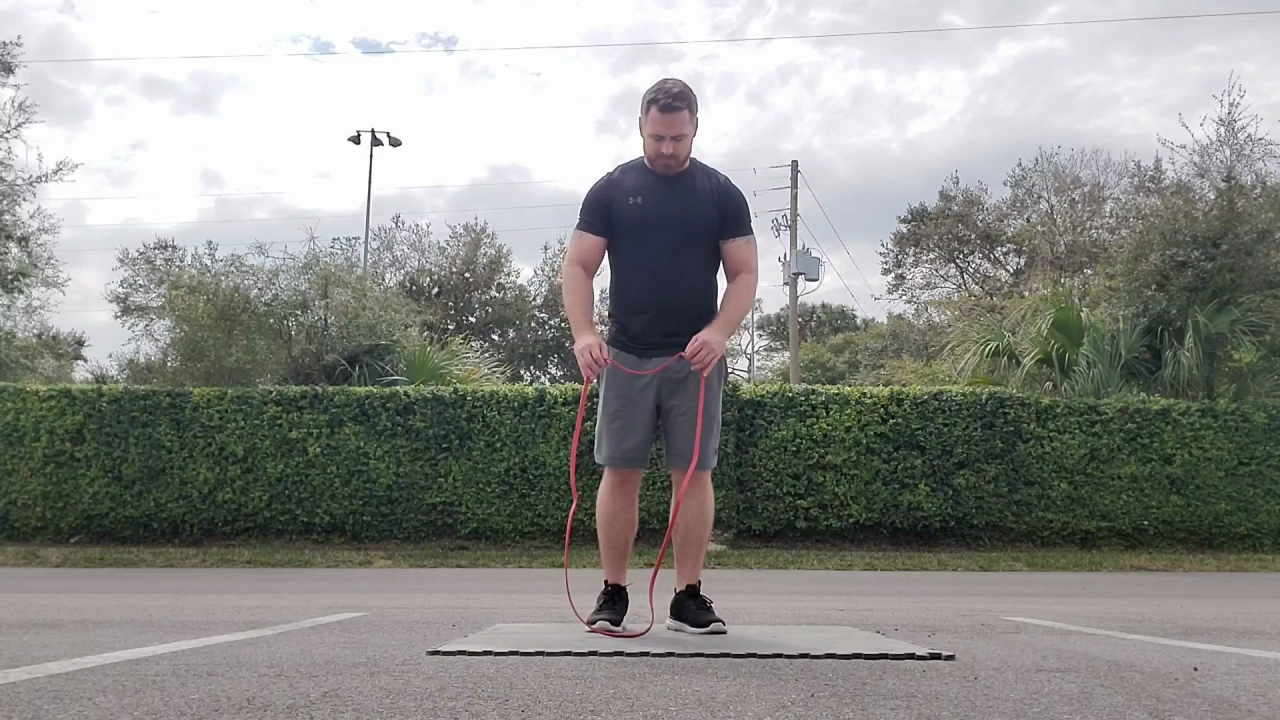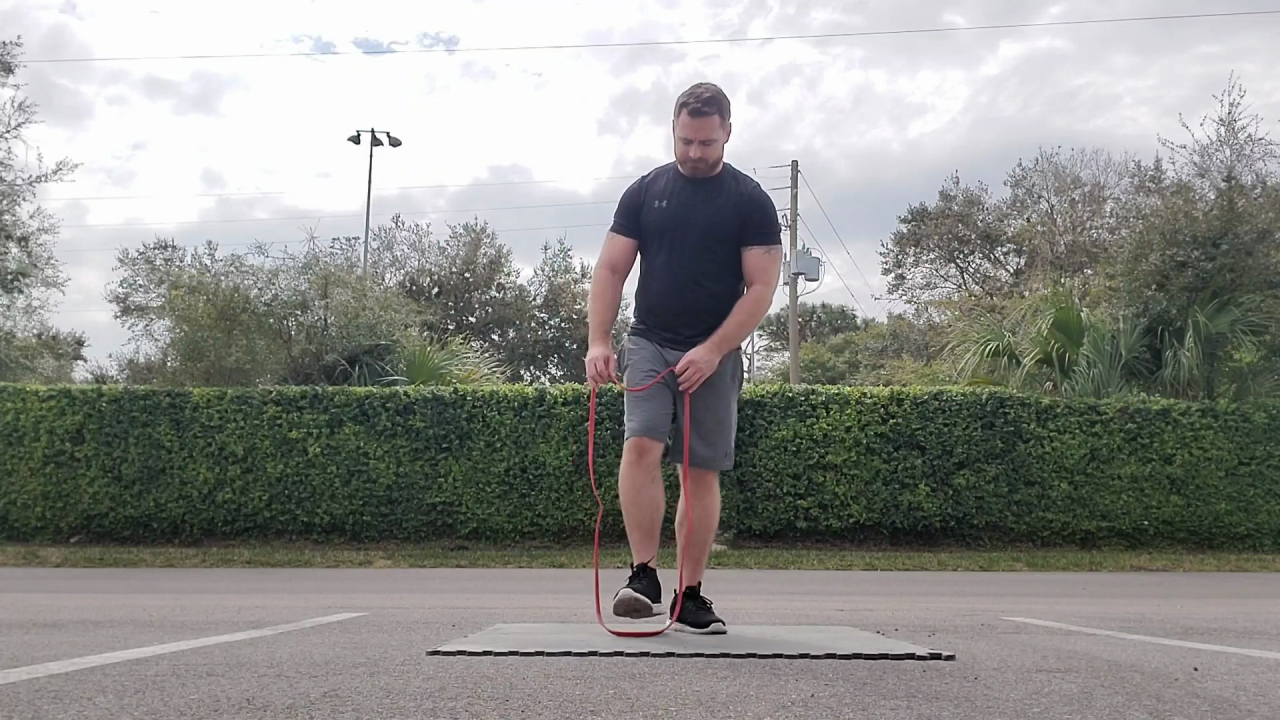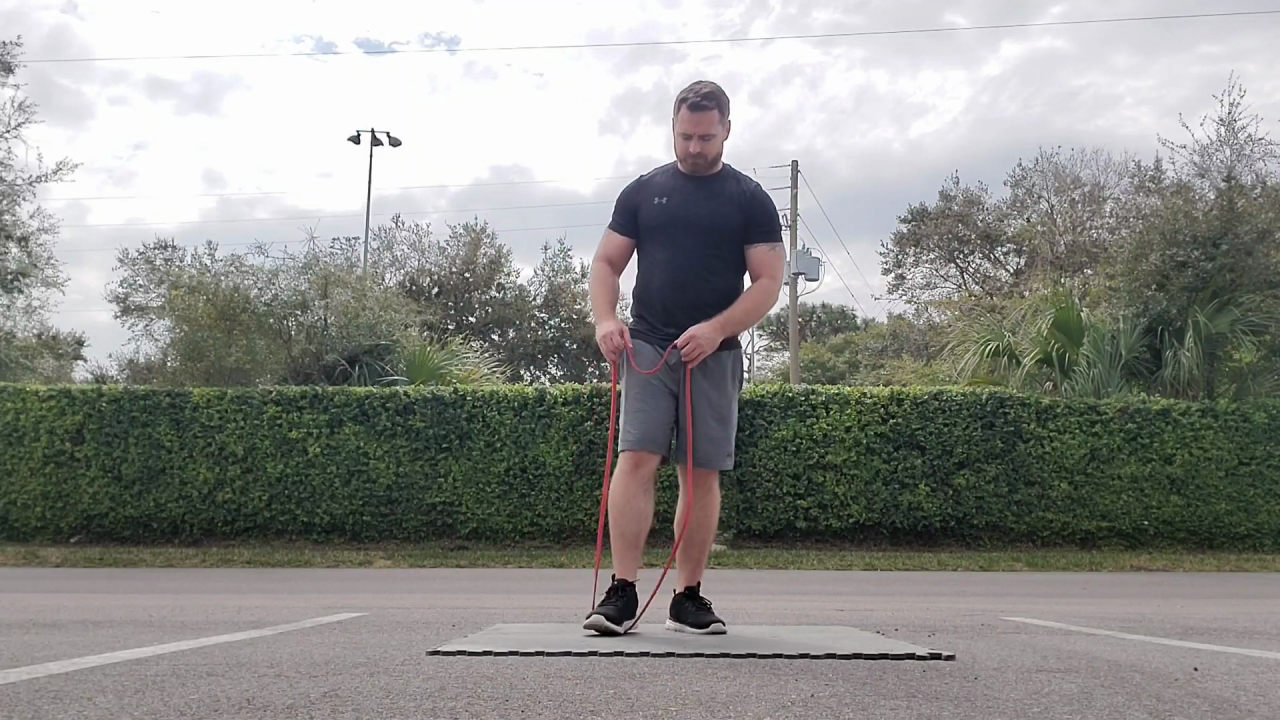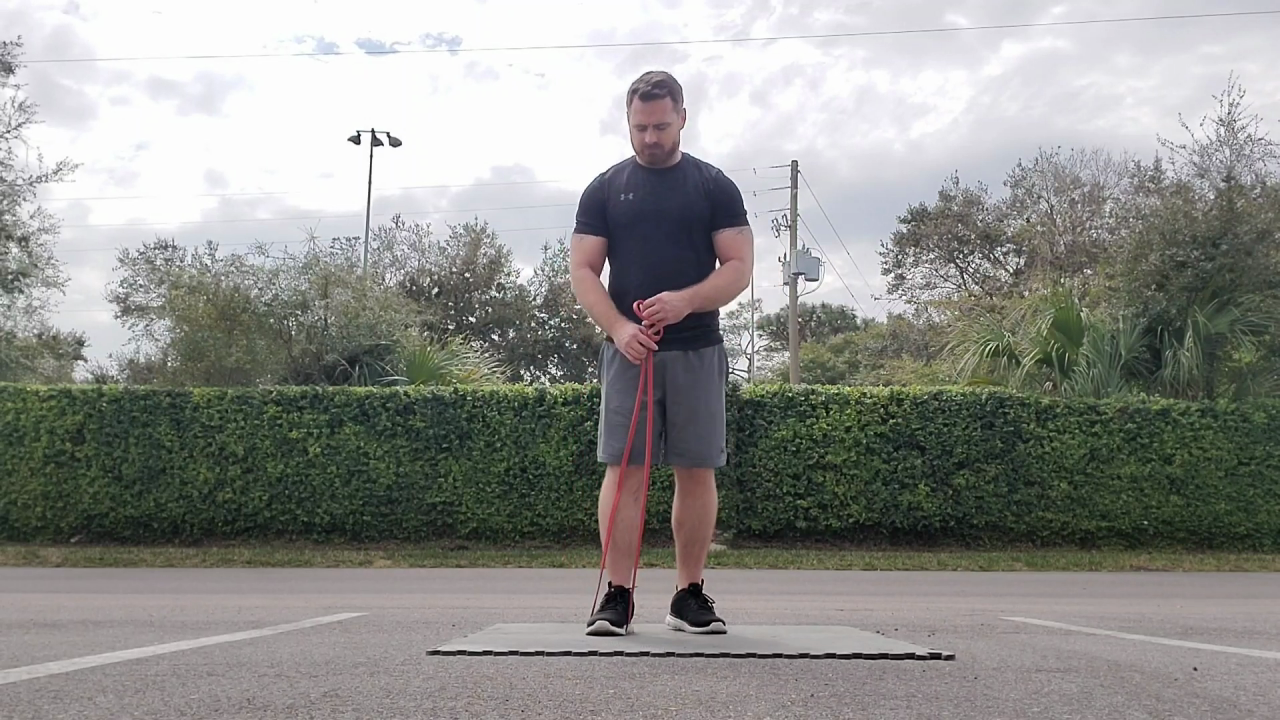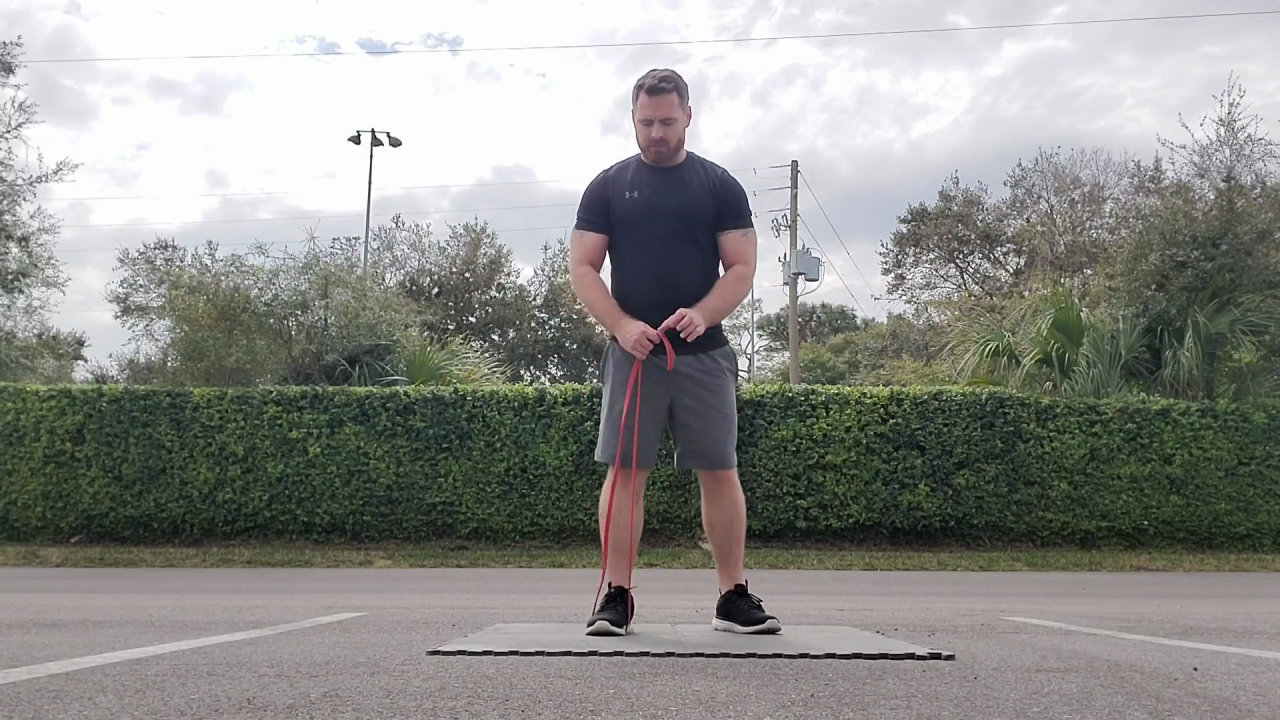
dt=0.5s
person 1, frame 1
left shoulder: (721, 193)
right shoulder: (611, 189)
left elbow: (744, 273)
right elbow: (577, 265)
left wrist: (720, 330)
right wrist: (584, 332)
left hip: (695, 359)
right hip: (628, 356)
left knee: (694, 474)
right knee: (621, 474)
left ankle: (688, 597)
right ankle: (613, 593)
person 1, frame 2
left shoulder: (750, 200)
right shoulder: (644, 191)
left elbow: (760, 287)
right elbow: (610, 269)
left wrist: (713, 351)
right wrist: (598, 341)
left hip: (714, 356)
right hip: (650, 345)
left knee: (702, 472)
right knee: (642, 449)
left ankle: (689, 596)
right ankle: (644, 576)
person 1, frame 3
left shoulder: (749, 199)
right shoulder: (642, 191)
left elbow: (768, 282)
right elbow: (606, 261)
left wrist: (716, 329)
right wrist: (605, 319)
left hip: (713, 354)
right hip: (646, 348)
left knee: (701, 473)
right knee: (636, 461)
left ankle: (687, 596)
right ankle: (621, 591)
person 1, frame 4
left shoulder: (714, 185)
right shoulder: (604, 189)
left elbow: (738, 266)
right elbow: (583, 269)
left wrist: (687, 299)
right wrist: (618, 325)
left hip: (698, 351)
right hip: (630, 350)
left knee: (696, 471)
right knee: (623, 469)
left ankle: (688, 597)
right ankle: (618, 595)
person 1, frame 5
left shoulder: (720, 185)
right shoulder: (608, 186)
left elbow: (742, 267)
right elbow: (582, 268)
left wrist: (702, 315)
right wrist: (622, 324)
left hip: (705, 353)
right hip: (633, 352)
left knee: (719, 473)
right knee: (625, 472)
left ankle: (733, 596)
right ankle: (617, 596)
